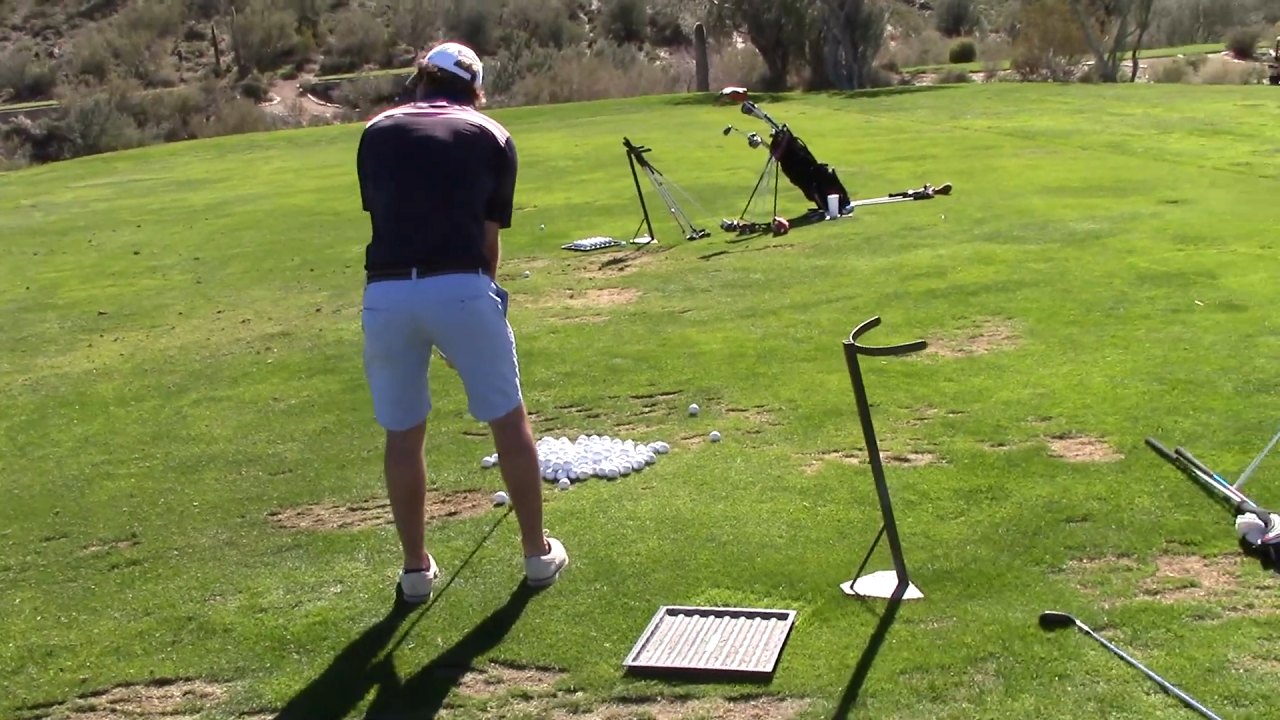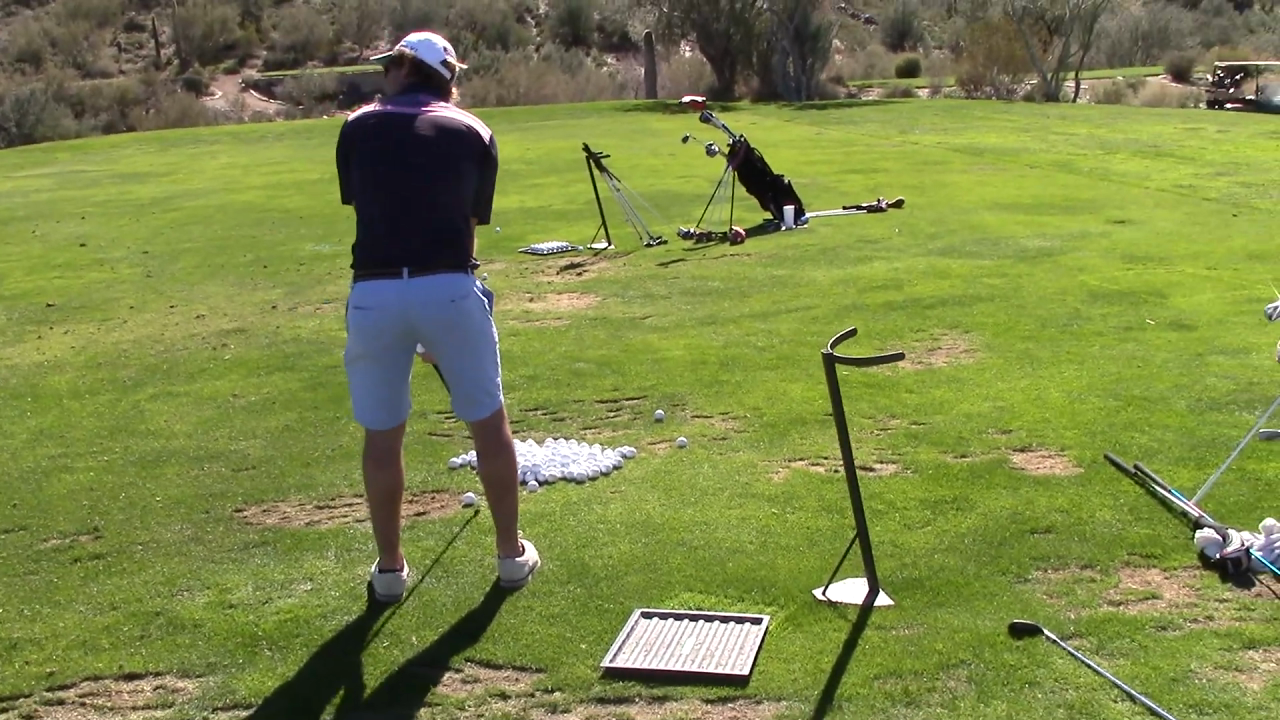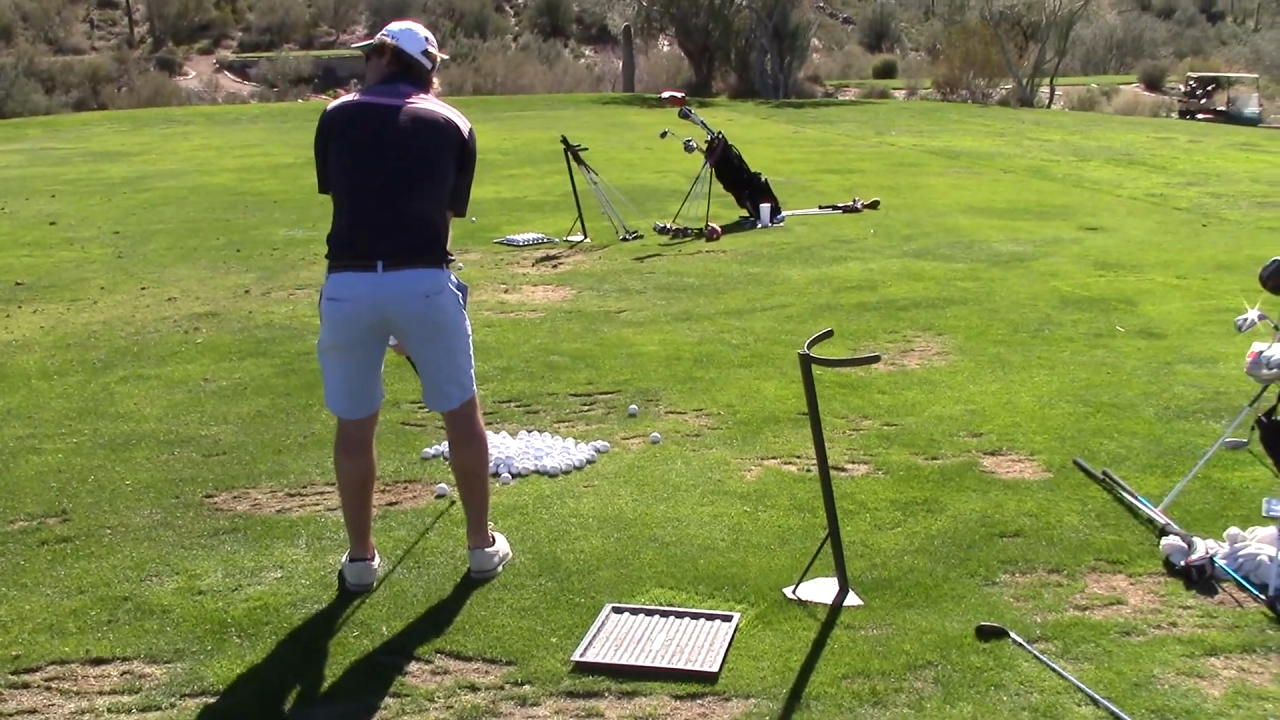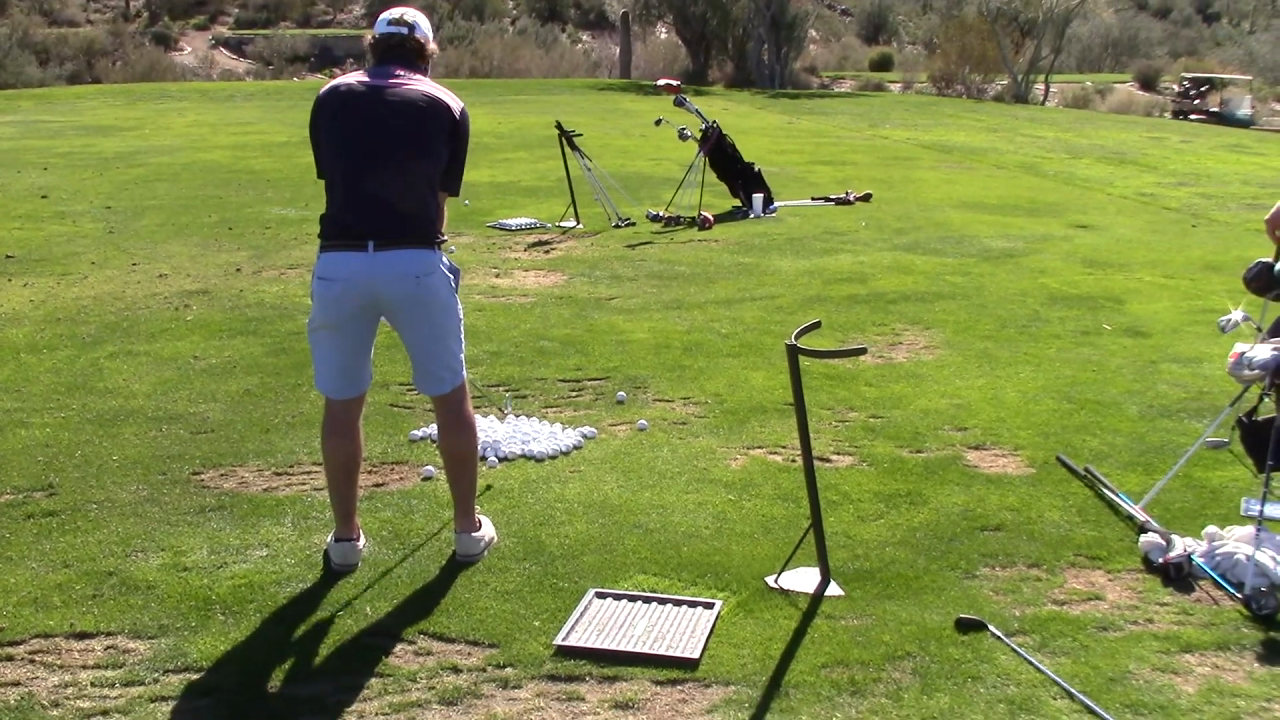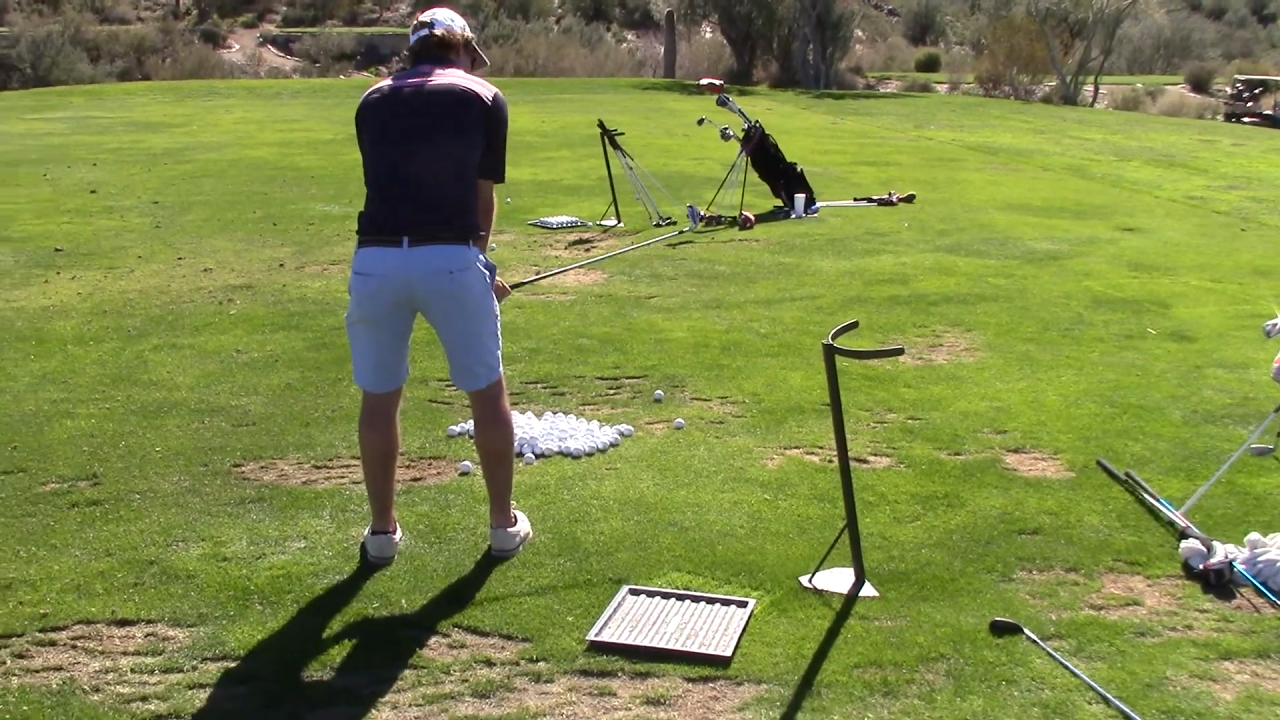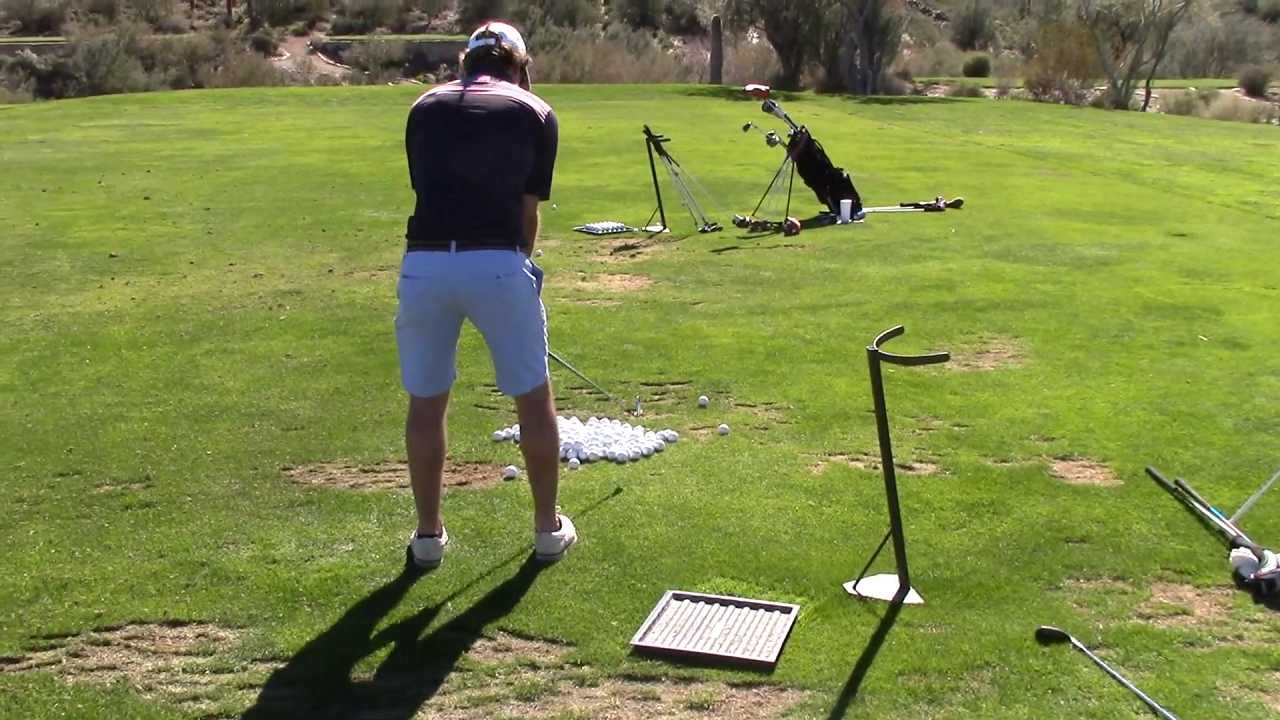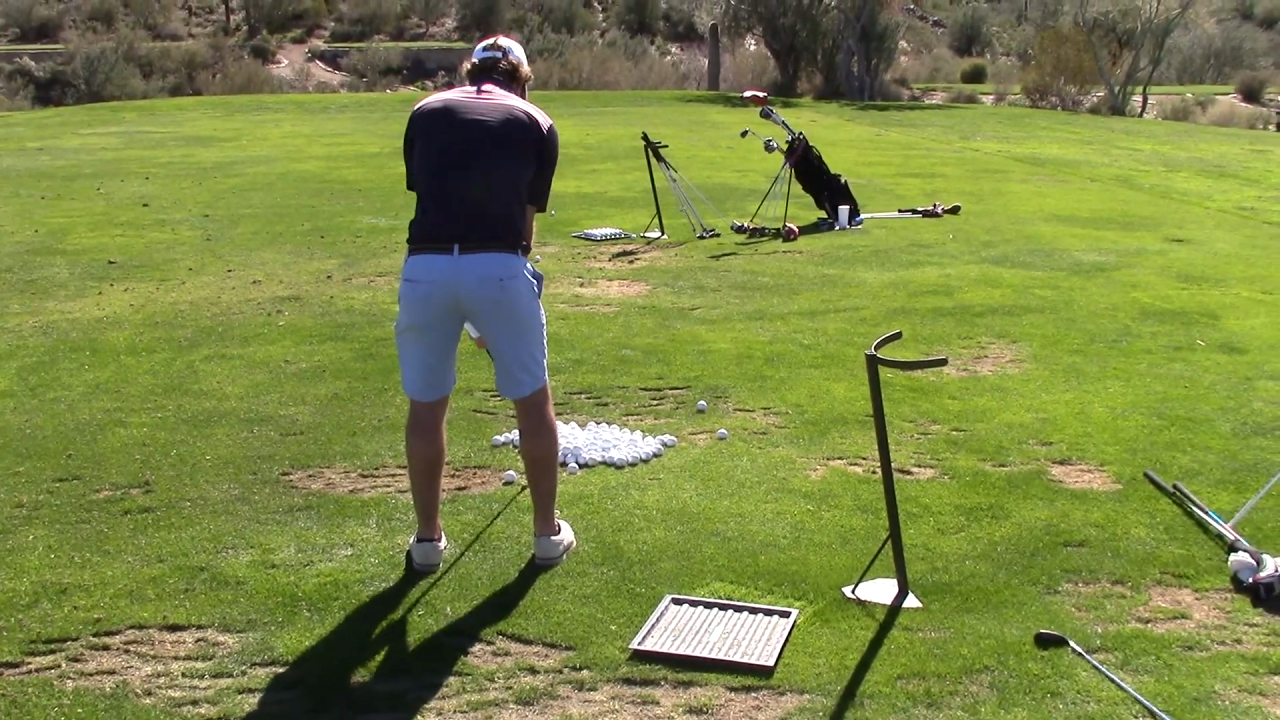
dt=0.3s
person 1, frame 1
left shoulder: (377, 132)
right shoulder: (491, 136)
right elbow: (489, 236)
left hip: (387, 292)
right hip: (460, 288)
left knee: (403, 435)
right knee: (508, 420)
left ankle: (417, 567)
right ankle: (537, 551)
person 1, frame 2
left shoulder: (358, 127)
right shoulder: (475, 134)
left elbow: (360, 209)
left hip: (374, 292)
right hip: (449, 288)
left knee: (382, 434)
right knee: (488, 421)
left ankle: (390, 567)
right ankle: (511, 552)
person 1, frame 3
left shoulder: (338, 116)
right shoulder: (455, 126)
left elbow: (337, 200)
left hip: (349, 282)
right hip: (424, 281)
left knee: (354, 423)
right knee: (461, 412)
left ankle: (361, 556)
right ankle: (482, 543)
person 1, frame 4
left shoulder: (332, 97)
right shoulder: (448, 107)
left hip: (340, 262)
right hip: (416, 263)
left knee: (341, 404)
right knee: (450, 396)
left ankle: (346, 536)
right ankle: (468, 527)
person 1, frame 5
left shoulder: (372, 101)
right shoulder: (483, 97)
right elbow: (482, 197)
right wrist: (478, 263)
left hip: (376, 258)
right hip: (450, 258)
left knee: (379, 398)
right knee: (487, 392)
left ankle: (383, 529)
right ankle: (503, 522)
person 1, frame 6
left shoulder: (425, 107)
right shoulder: (536, 113)
right elbow: (527, 212)
left hip: (425, 263)
right hip: (497, 264)
left knee: (426, 402)
right knee: (533, 397)
left ankle: (428, 533)
right ankle: (548, 527)
person 1, frame 7
left shoulder: (425, 112)
right shoulder: (537, 123)
left hip: (426, 266)
right hip: (499, 267)
left knee: (425, 406)
right knee: (532, 401)
left ankle: (427, 538)
right ankle: (547, 531)
